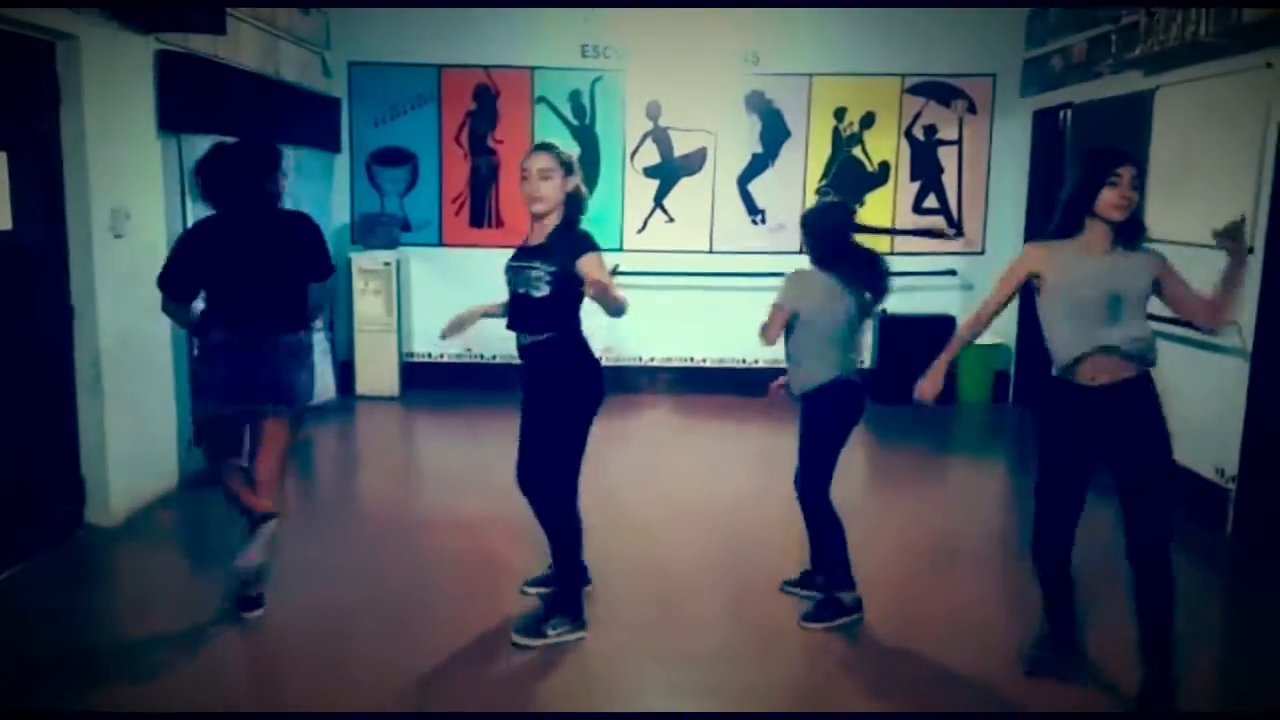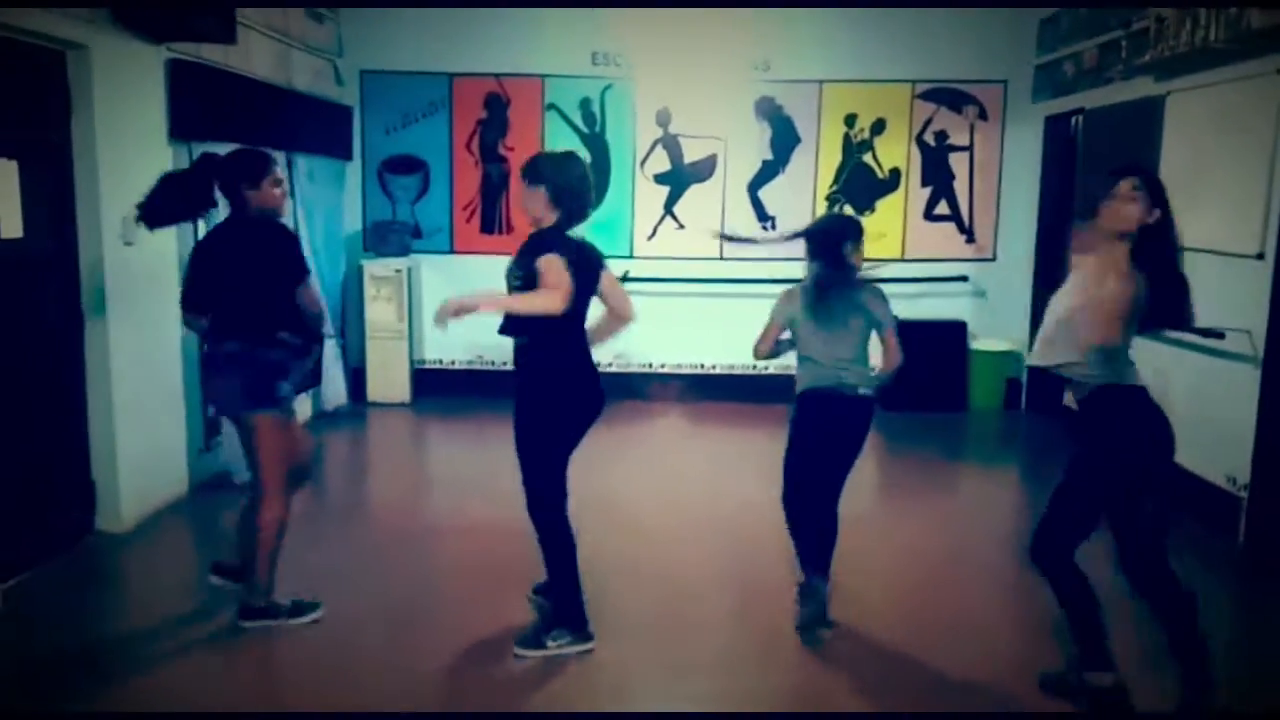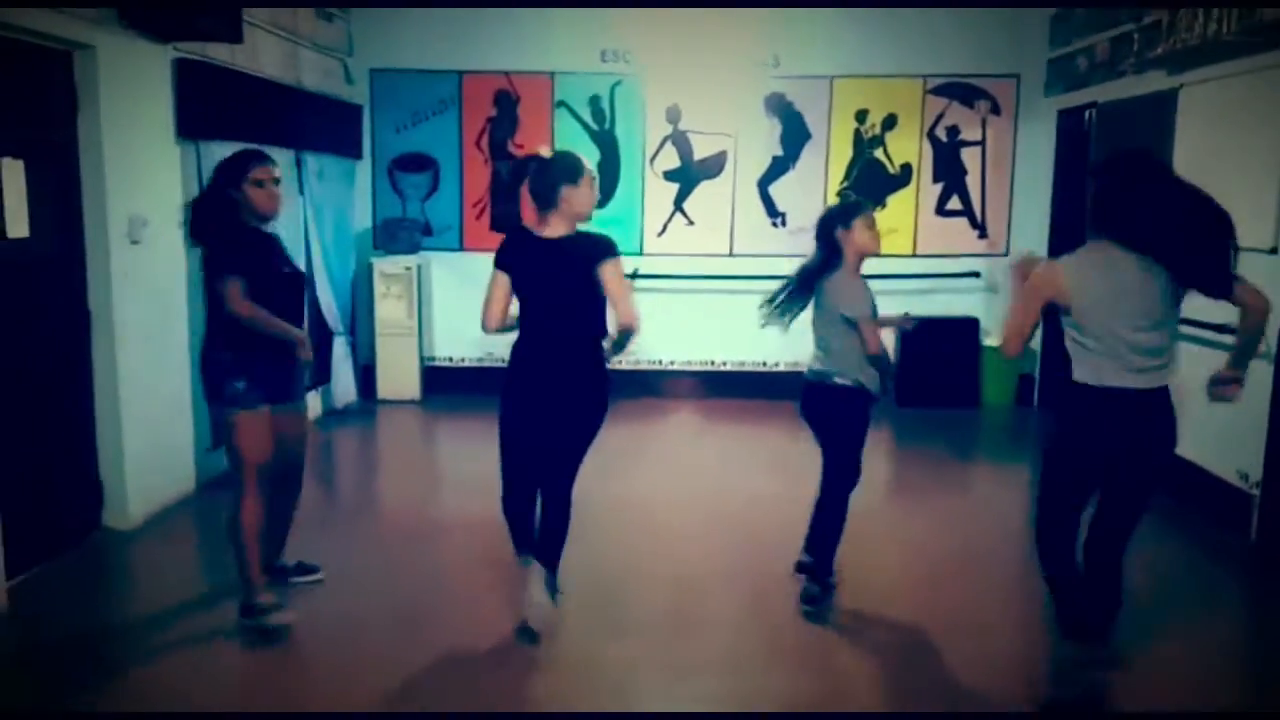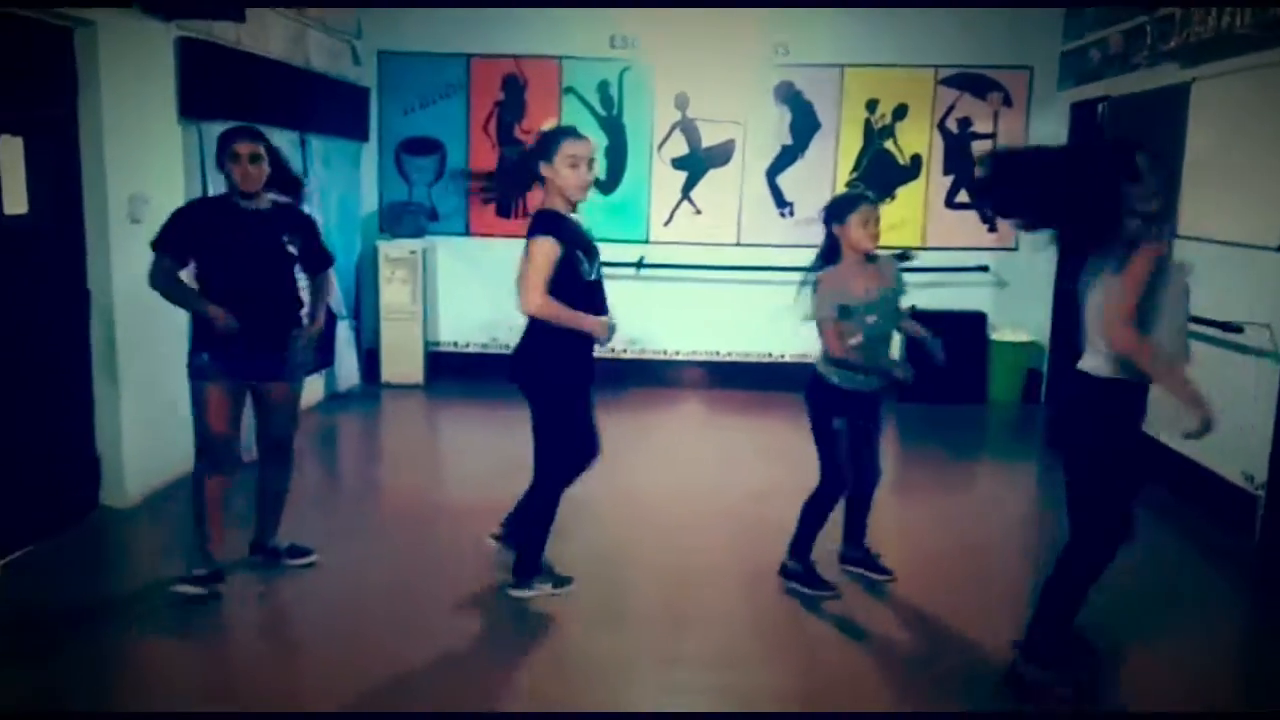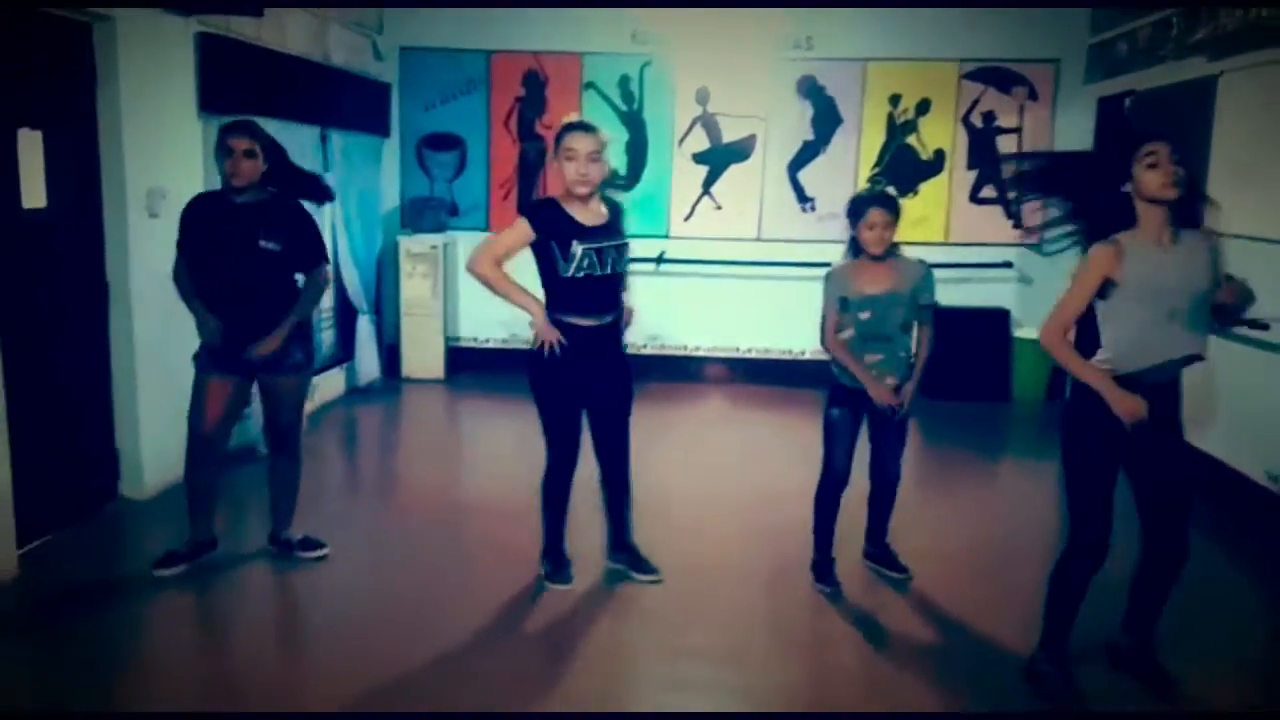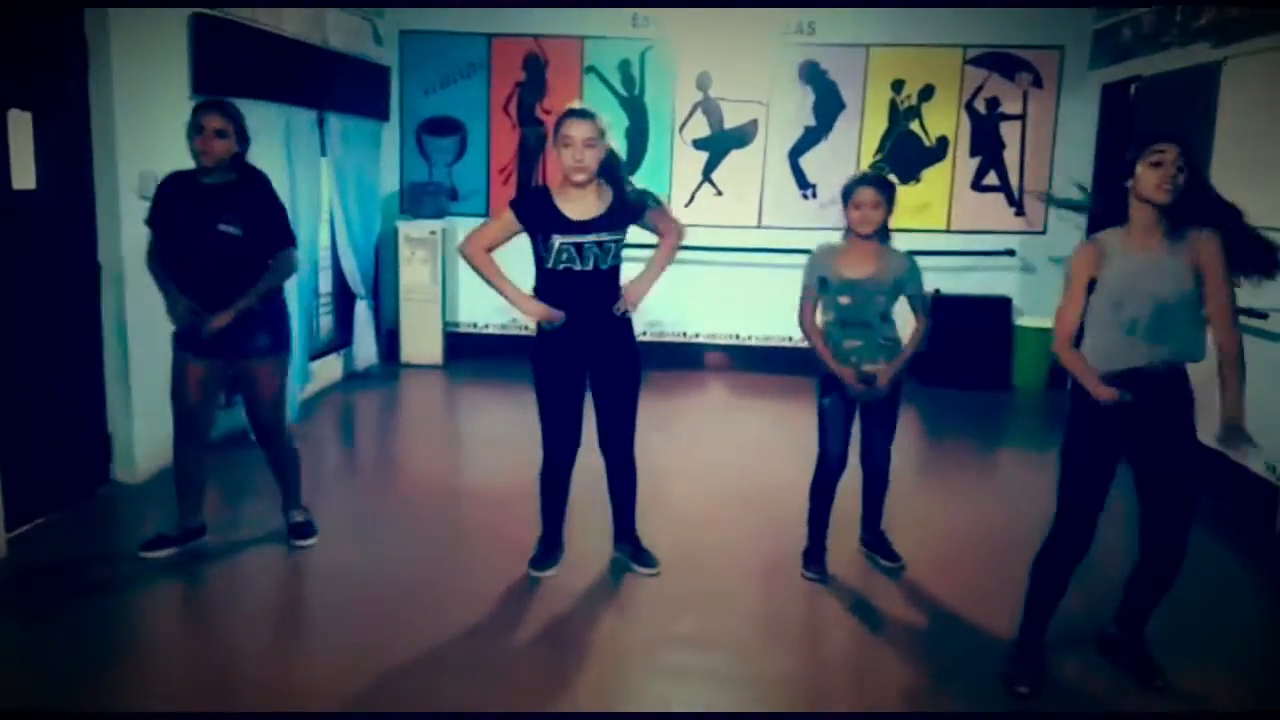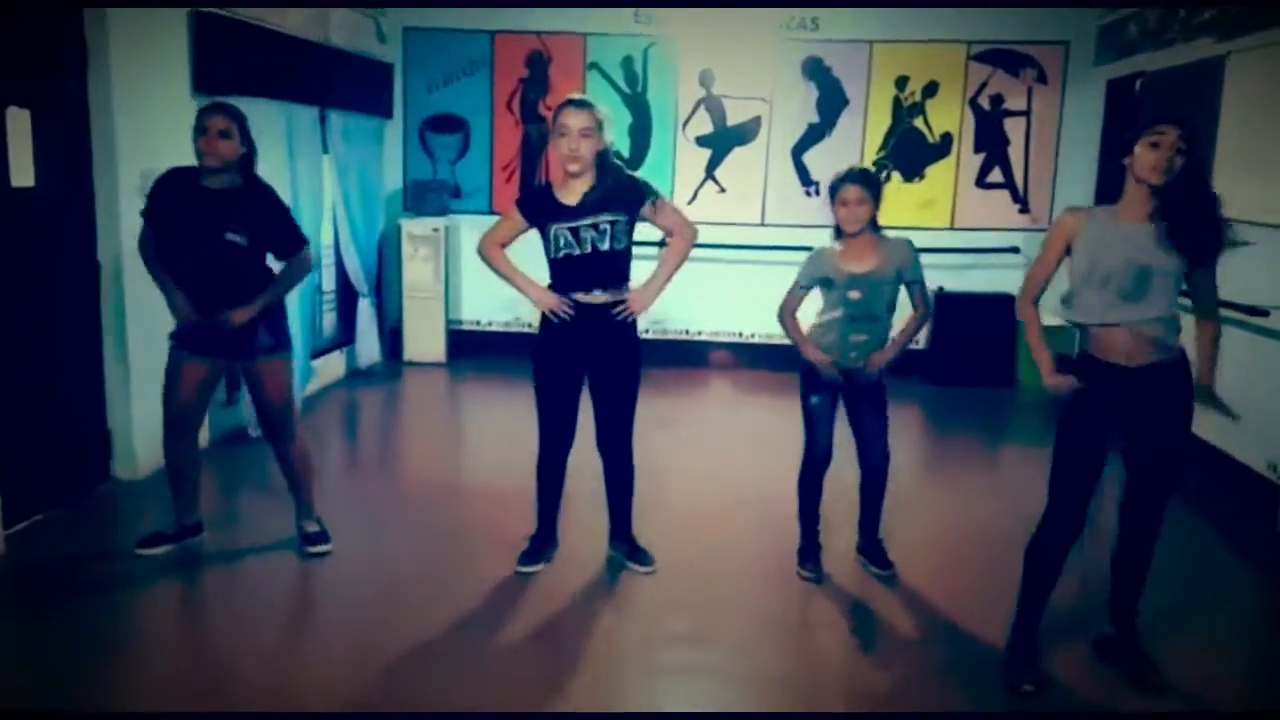
dt=0.2s
person 1, frame 1
left shoulder: (1148, 264)
right shoulder: (1042, 256)
left elbow: (1211, 319)
right elbow: (988, 310)
left wrist: (1236, 258)
right wrist: (940, 366)
left hip: (1134, 408)
right hip: (1070, 407)
left knee: (1149, 548)
right knee: (1050, 537)
left ankle: (1158, 669)
right ankle: (1062, 639)
person 1, frame 2
left shoulder: (1122, 276)
right shoulder: (1089, 266)
left elbow: (1098, 340)
left wrist: (1095, 263)
left hip: (1126, 426)
right hip: (1099, 425)
left knee: (1144, 567)
right knee: (1048, 548)
left ankle: (1196, 675)
right ankle: (1096, 670)
person 1, frame 3
left shoulder: (1059, 272)
right shoulder: (1174, 264)
left elbow: (1012, 348)
right elbow: (1257, 304)
left wrist: (1022, 282)
right wrist: (1235, 368)
left hip: (1086, 417)
right hip: (1153, 419)
left knee: (1054, 539)
right knee: (1106, 548)
left ankle: (1080, 655)
right ankle: (1088, 654)
person 1, frame 4
left shoulder: (1102, 250)
right shoulder: (1145, 250)
right elbow: (1119, 333)
right wrist: (1190, 395)
left hip: (1090, 401)
right hip: (1108, 409)
left knee: (1096, 532)
right knee: (1096, 540)
left ankle: (1054, 638)
right ankle: (1039, 658)
person 1, frame 5
left shoulder: (1203, 245)
right shoulder: (1110, 251)
left elbow: (1232, 299)
right elbow: (1053, 334)
left wrist: (1231, 293)
right wrist: (1110, 393)
left hip: (1160, 411)
right hip: (1102, 407)
left knee: (1170, 544)
right knee: (1090, 541)
left ankle: (1134, 644)
right ankle: (1047, 657)
person 1, frame 6
left shoulder: (1205, 243)
right shoulder: (1096, 251)
left elbow: (1225, 328)
right elbow: (1063, 341)
left wrist: (1233, 412)
right wrist: (1095, 386)
left hip: (1169, 403)
right hip: (1101, 404)
left knee: (1168, 544)
right knee: (1071, 534)
left ankle: (1125, 636)
right ankle: (1028, 645)
person 1, frame 7
left shoulder: (1185, 232)
right shoulder: (1078, 223)
left elbow: (1206, 313)
right elbow: (1027, 299)
left wrist: (1203, 378)
right wrist: (1046, 367)
left hip: (1162, 390)
right hip: (1093, 385)
left knee: (1141, 525)
right knee: (1062, 519)
left ankle: (1120, 634)
right ankle: (1023, 640)
person 2, frame 1
left shoulder: (575, 241)
right shoulder: (530, 241)
left elbow: (615, 303)
left wrist: (604, 291)
right wrist: (475, 313)
left hip: (571, 377)
right hip: (539, 375)
left knee: (555, 487)
right knee: (533, 480)
left ankle: (567, 608)
right ankle: (569, 568)
person 2, frame 2
left shoulder: (544, 242)
right shoulder: (586, 251)
left elbow: (556, 300)
right elbow: (622, 312)
left wrist: (480, 301)
left hip: (548, 385)
right hip: (578, 382)
left knee: (545, 500)
right knee: (544, 489)
left ankle: (571, 623)
right ankle: (562, 583)
person 2, frame 3
left shoulder: (514, 248)
right shoulder: (597, 248)
left elbow: (492, 322)
right elbow: (626, 317)
right wrist: (617, 340)
left hip: (527, 382)
right hip: (585, 385)
left knee: (519, 484)
right knee: (559, 486)
left ankle: (531, 564)
right ankle: (545, 582)
person 2, frame 4
left shoulder: (557, 223)
right shoulder: (553, 225)
right elbow: (531, 300)
left wrist: (588, 317)
right wrist: (592, 324)
left hip: (544, 358)
right hip: (556, 363)
left knee: (581, 449)
right knee: (557, 463)
left ankle: (515, 528)
right ankle: (526, 571)
person 2, frame 5
left shoulder: (614, 212)
right shoulder: (543, 215)
right elbow: (480, 262)
left wrist: (622, 298)
right wrist: (536, 310)
left hip: (608, 348)
right hip: (561, 351)
left knee: (616, 454)
right knee: (563, 457)
left ankle: (620, 545)
right ankle: (553, 553)
person 2, frame 6
left shoulder: (627, 201)
right shoulder: (534, 204)
left elbow: (673, 232)
right elbow: (472, 247)
left wrist: (643, 283)
right wrist: (521, 299)
left hip: (613, 335)
right hip: (558, 338)
left knee: (618, 445)
right knee: (560, 447)
left ankle: (627, 538)
right ankle: (550, 540)
person 2, frame 7
left shoulder: (628, 191)
right shoulder: (538, 201)
left elbow: (684, 233)
right elbow: (490, 246)
left wrist: (651, 289)
right wrist: (532, 291)
left hip: (615, 329)
right hip: (562, 330)
left knee: (616, 442)
right knee: (554, 441)
left ankle: (622, 537)
right ankle: (544, 536)
person 3, frame 1
left shoulder: (202, 235)
right shoulder: (302, 229)
left elbow: (173, 305)
right elbow: (318, 298)
left hip: (227, 362)
right hip: (289, 362)
left knee: (220, 453)
right knee: (266, 472)
left ankle: (257, 517)
right ankle: (251, 588)
person 3, frame 2
left shoulder: (209, 246)
right shoulder: (273, 236)
left elbow: (194, 318)
right elbow: (310, 306)
right wrist: (311, 342)
left hip: (224, 369)
right hip: (261, 372)
left knee: (296, 463)
right knee: (273, 485)
left ankle: (244, 564)
right ankle: (259, 601)
person 3, frame 3
left shoulder: (265, 242)
right shoulder: (234, 241)
right elbow: (237, 306)
left wrist: (295, 343)
right wrist: (296, 337)
left hip: (278, 370)
right hip: (237, 373)
left knee: (289, 472)
right knee: (255, 480)
left ankle: (271, 562)
right ankle: (256, 596)
person 3, frame 4
left shoulder: (294, 219)
right shoulder: (199, 216)
left elbow: (321, 274)
right elbow: (161, 274)
left wrist: (317, 317)
right wrist: (206, 309)
left hip: (279, 349)
right hip: (219, 351)
left knee: (278, 449)
right knee: (216, 453)
left ankle: (266, 541)
right ankle: (206, 562)
person 3, frame 5
left shoulder: (289, 213)
right shoulder: (201, 210)
left elbow: (318, 279)
right elbow: (182, 270)
left wrist: (279, 334)
right wrist: (202, 315)
left hip: (283, 344)
right hip: (223, 344)
left knee: (284, 440)
right knee: (203, 444)
left ankle: (282, 532)
right ankle: (199, 538)
person 3, frame 6
left shoulder: (255, 193)
right shoulder: (173, 189)
left elbow: (285, 264)
right elbow: (157, 252)
left wrist: (231, 312)
right wrist: (173, 296)
left hip: (256, 325)
right hip: (196, 327)
left knee: (269, 427)
right knee: (188, 428)
left ankle: (295, 510)
right ankle: (190, 525)
person 3, frame 7
left shoulder: (259, 201)
right shoulder: (172, 186)
left elbow: (301, 262)
right elbow: (149, 242)
left wrist: (253, 306)
right wrist: (172, 292)
left hip: (257, 326)
right hip: (196, 327)
left knee: (280, 427)
right knee: (178, 425)
left ankle: (308, 519)
right ankle: (187, 522)
person 4, frame 1
left shoulder: (800, 281)
right shoulder: (854, 282)
left elbow: (770, 335)
left wrist: (778, 315)
right wrist: (795, 377)
left hip: (827, 399)
right hip: (841, 392)
left knee: (811, 490)
right knee: (809, 486)
left ankle: (844, 594)
right ankle: (820, 573)
person 4, frame 2
left shoulder: (794, 298)
right shoulder: (870, 296)
left elbow: (764, 351)
right elbow: (894, 358)
left hip: (814, 405)
right hip: (857, 408)
left knee: (797, 495)
right knee: (825, 498)
left ankle: (814, 579)
right ankle: (816, 581)
person 4, frame 3
left shoulder: (824, 280)
right shoulder: (853, 286)
right elbow: (874, 348)
left wrist: (883, 320)
right wrist: (882, 375)
left hip: (815, 391)
right hip: (845, 397)
left knee: (836, 479)
right knee: (840, 486)
left ankle: (813, 556)
right ankle: (817, 583)
person 4, frame 4
left shoulder: (889, 270)
right shoulder: (828, 283)
right elbow: (835, 348)
left wrist: (924, 334)
right wrist: (890, 368)
left hip: (867, 393)
right hip: (833, 391)
left knee: (868, 474)
right knee: (835, 480)
left ankle: (854, 550)
right ankle: (796, 562)
person 4, frame 5
left shoulder: (916, 273)
right shoulder: (838, 277)
left elbow: (924, 329)
right elbow: (829, 339)
left wrist: (912, 385)
right wrist: (869, 382)
left hip: (894, 391)
right hip: (848, 388)
left knee: (887, 475)
right knee: (835, 473)
left ankle: (876, 547)
right ankle: (821, 558)
person 4, frame 6
left shoulder: (901, 265)
right shoulder: (823, 258)
left elbow: (922, 321)
right elbow: (807, 318)
left wrist: (894, 369)
right wrist: (837, 367)
left hip: (882, 377)
right hip: (836, 375)
left knee: (877, 462)
right knee: (831, 461)
left ankle: (872, 534)
right ankle: (814, 547)
person 4, frame 7
left shoulder: (900, 252)
right shoulder: (822, 259)
left elbow: (922, 309)
right elbow: (786, 312)
left wrist: (891, 351)
right wrist: (808, 350)
left hip: (868, 372)
right hip: (822, 369)
left knee: (876, 460)
right knee: (818, 455)
left ankle: (869, 541)
right ankle: (808, 544)
